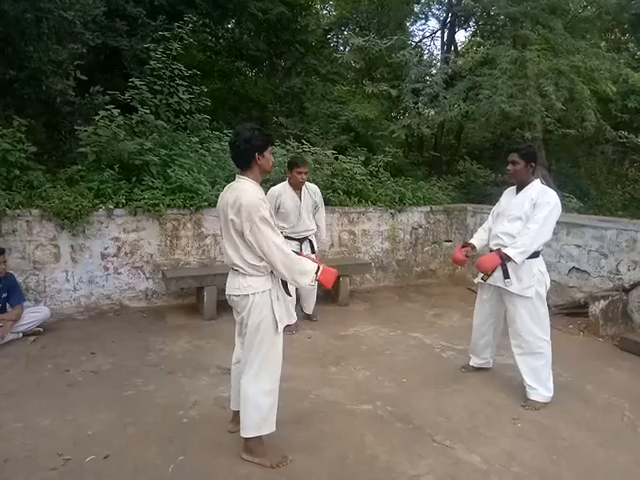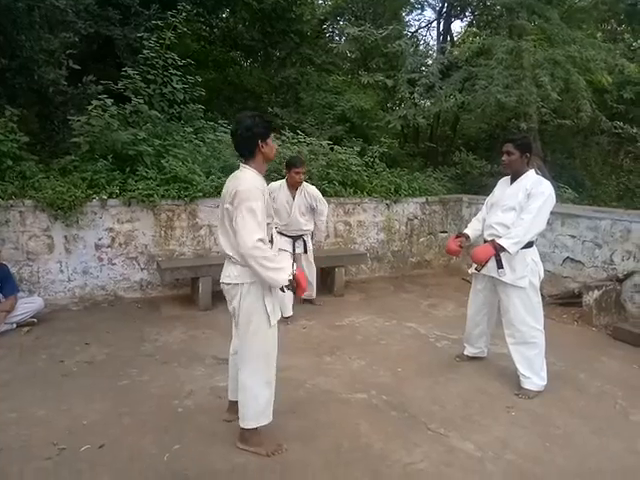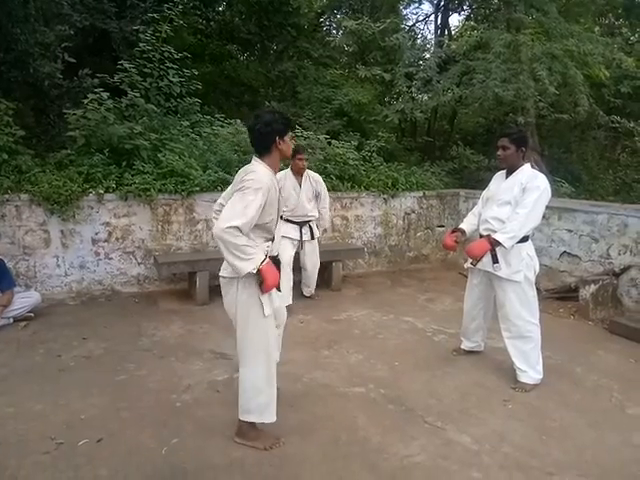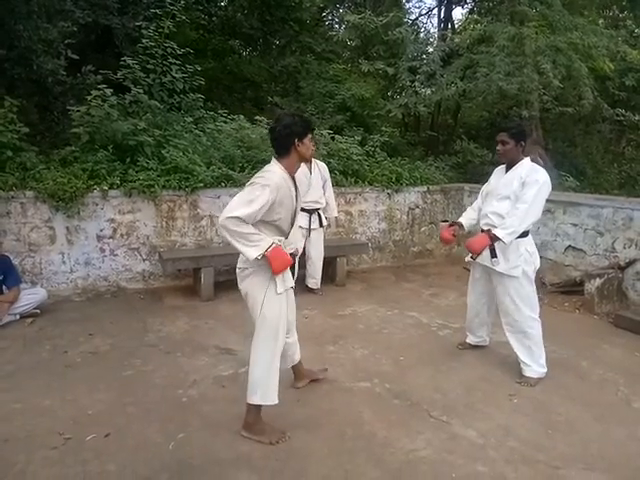
dt=0.3s
person 1, frame 1
left shoulder: (230, 193)
right shoulder: (252, 199)
right elbow: (276, 252)
left wrist: (302, 263)
right wrist: (317, 272)
left hip: (241, 283)
right hip: (258, 289)
left knee: (245, 354)
right knee: (262, 362)
left ankle: (239, 415)
right ankle: (253, 442)
person 1, frame 2
left shoulder: (239, 180)
right shoulder: (251, 188)
right elbow: (252, 246)
left wrist: (278, 267)
right wrist: (288, 273)
left hip: (237, 274)
right hip: (250, 280)
left knee: (244, 346)
right knee: (259, 352)
left ankle: (236, 404)
right ankle: (249, 432)
person 1, frame 3
left shoulder: (253, 173)
right shoulder: (260, 182)
left elbow: (223, 208)
right elbow: (224, 228)
right wrist: (260, 263)
left hip: (252, 268)
right hip: (246, 275)
left knee: (276, 319)
right knee: (258, 346)
left ankle: (261, 384)
right ankle: (247, 426)
person 1, frame 4
left shoulder: (287, 177)
right shoulder: (272, 182)
right elbow: (229, 218)
left wrist: (286, 246)
right wrist: (266, 249)
left hip: (275, 264)
right hip: (261, 267)
left knee: (286, 324)
right knee: (270, 335)
left ankle: (299, 372)
right ankle: (253, 420)
person 2, frame 1
left shoulder: (546, 197)
right shoulder: (508, 193)
left elbow: (534, 235)
right elbow: (491, 223)
left wrist: (503, 255)
right wrist: (473, 245)
left hip: (524, 271)
right hip: (496, 266)
left knee: (529, 332)
right knee: (484, 318)
left ankle: (540, 391)
right ankle: (480, 359)
person 2, frame 2
left shoulder: (540, 187)
right shoulder: (503, 184)
left elbow: (528, 225)
right elbow: (485, 213)
left wrist: (498, 245)
right wrist: (467, 236)
left hip: (518, 261)
right hip: (490, 257)
left knee: (522, 321)
right knee: (479, 307)
left ankle: (533, 380)
right ankle: (475, 349)
person 2, frame 3
left shoulder: (536, 181)
right shoulder: (498, 178)
left elbow: (524, 219)
right elbow: (480, 208)
left wrist: (494, 241)
right wrist: (463, 230)
left hip: (513, 255)
right hip: (485, 252)
left knee: (519, 316)
right knee: (475, 303)
left ankle: (529, 373)
right ankle: (471, 343)
person 2, frame 4
left shoulder: (536, 175)
right shoulder: (498, 173)
left elbow: (524, 214)
right elbow: (481, 202)
left wrist: (493, 236)
right wrist: (461, 224)
left hip: (513, 250)
right hip: (487, 246)
left knee: (519, 310)
right knee: (478, 298)
left ankle: (534, 367)
right ankle: (477, 337)
person 3, frame 1
left shoulder: (314, 191)
right shoulder: (276, 192)
left elbow: (319, 217)
left wrist: (320, 241)
left hip: (307, 242)
right hip: (286, 243)
left ankle: (308, 310)
person 3, frame 2
left shoulder: (312, 192)
right shoulder: (273, 189)
left elbow: (321, 215)
left wrist: (318, 239)
left hip: (303, 239)
right hip: (281, 239)
left knee: (308, 272)
left ankle: (309, 295)
right ankle: (286, 312)
person 3, frame 3
left shoulder: (315, 179)
right shoulder: (280, 179)
left elbow: (323, 204)
left wrist: (322, 225)
left hip: (309, 227)
right hip: (287, 227)
left knee: (312, 263)
right knee: (284, 263)
left ankle: (308, 291)
right ankle: (283, 301)
person 3, frame 4
left shoulder: (321, 167)
left elbow: (328, 192)
left wrist: (331, 215)
left hip: (316, 216)
right hip: (298, 216)
left knee: (316, 253)
left ankle: (313, 284)
